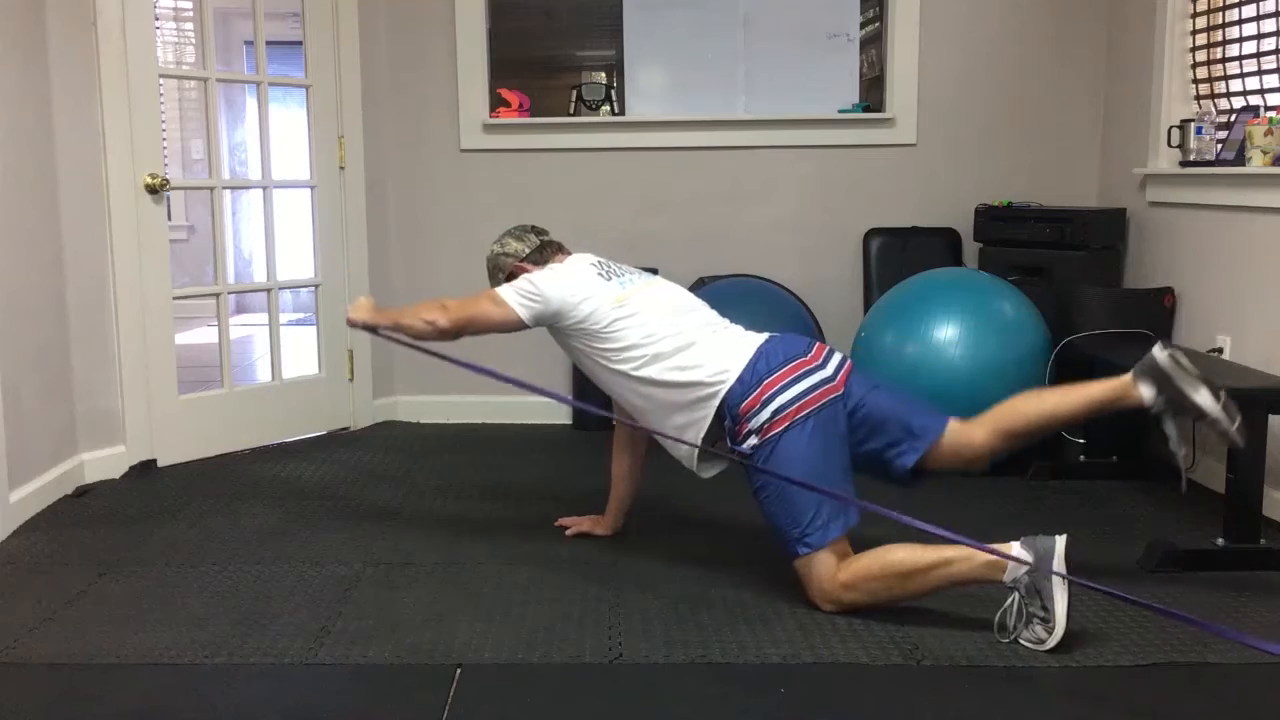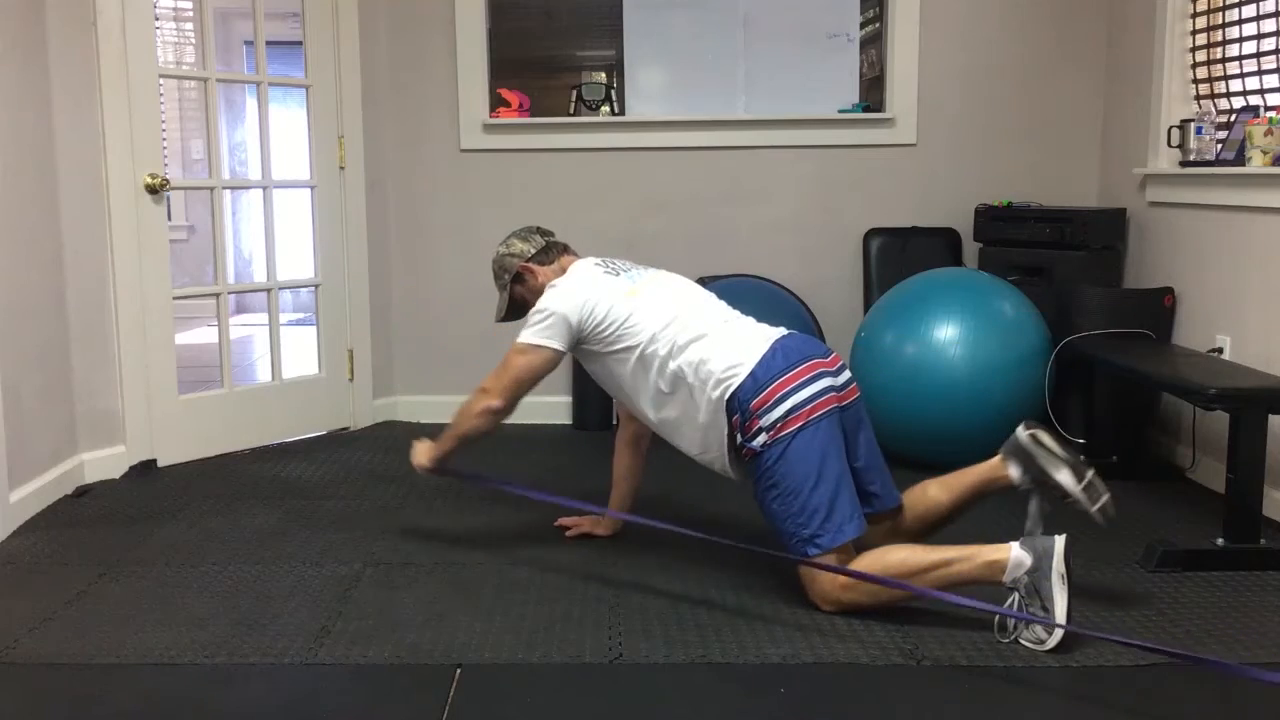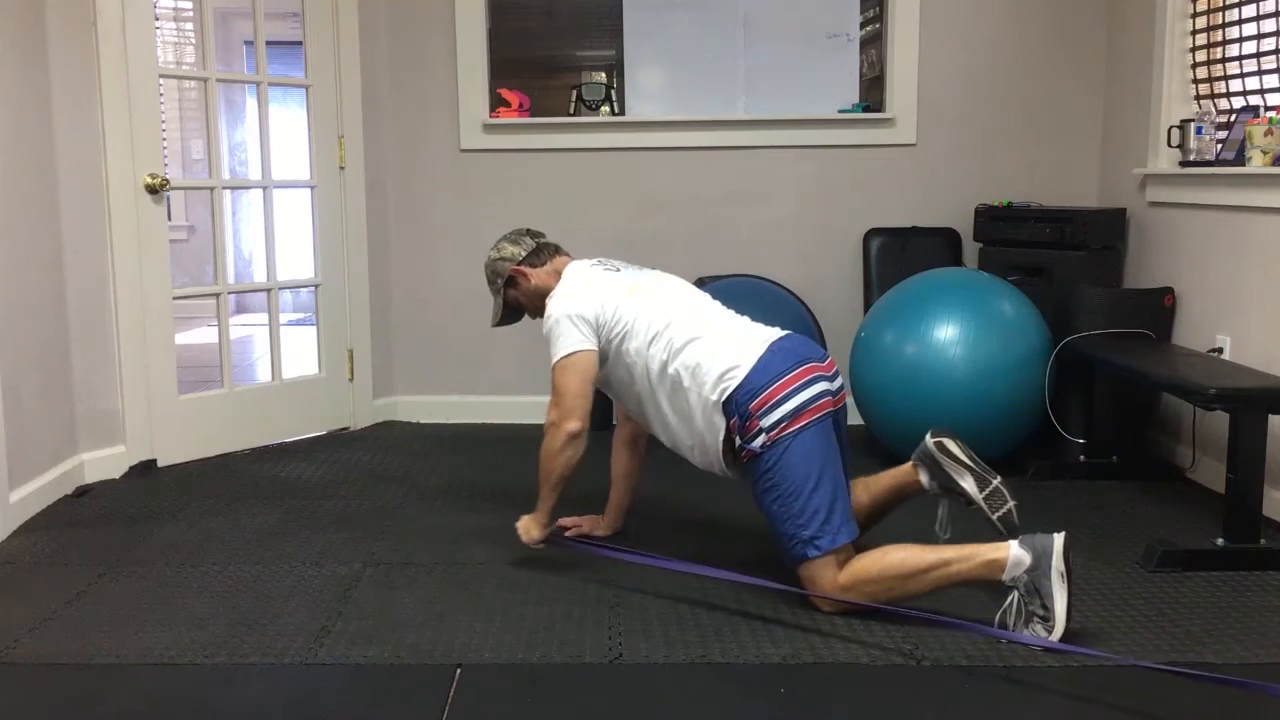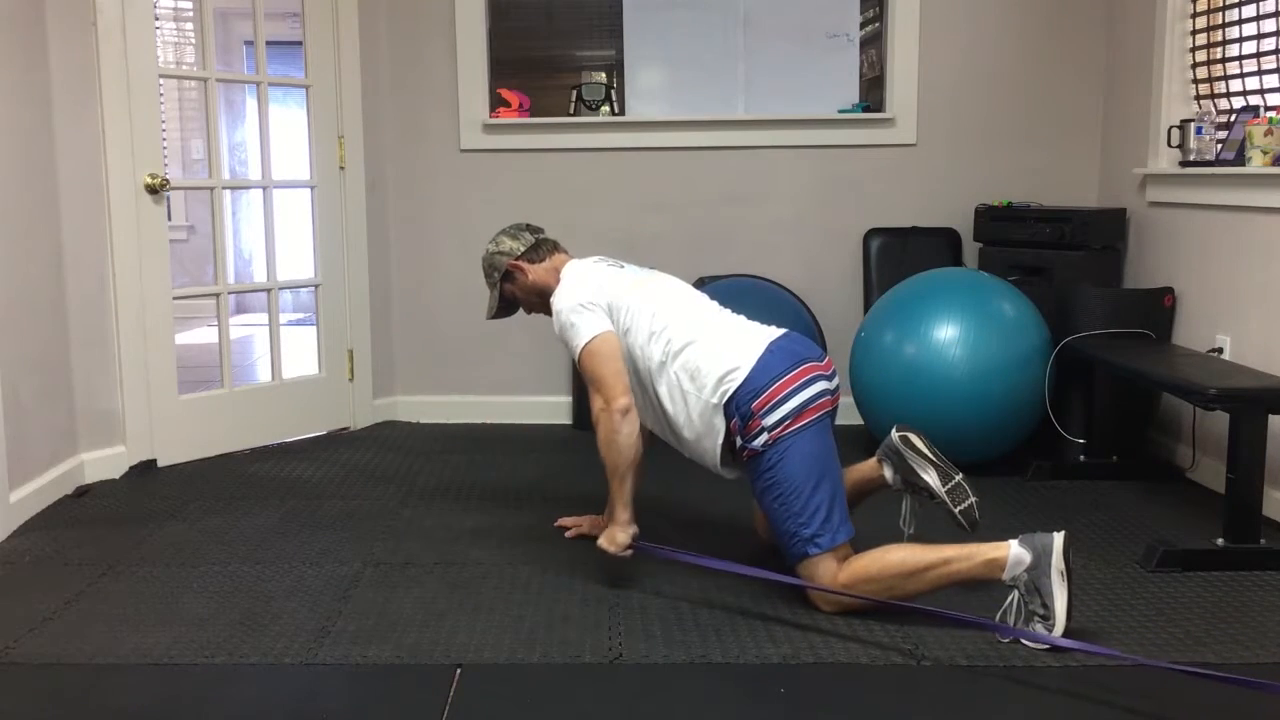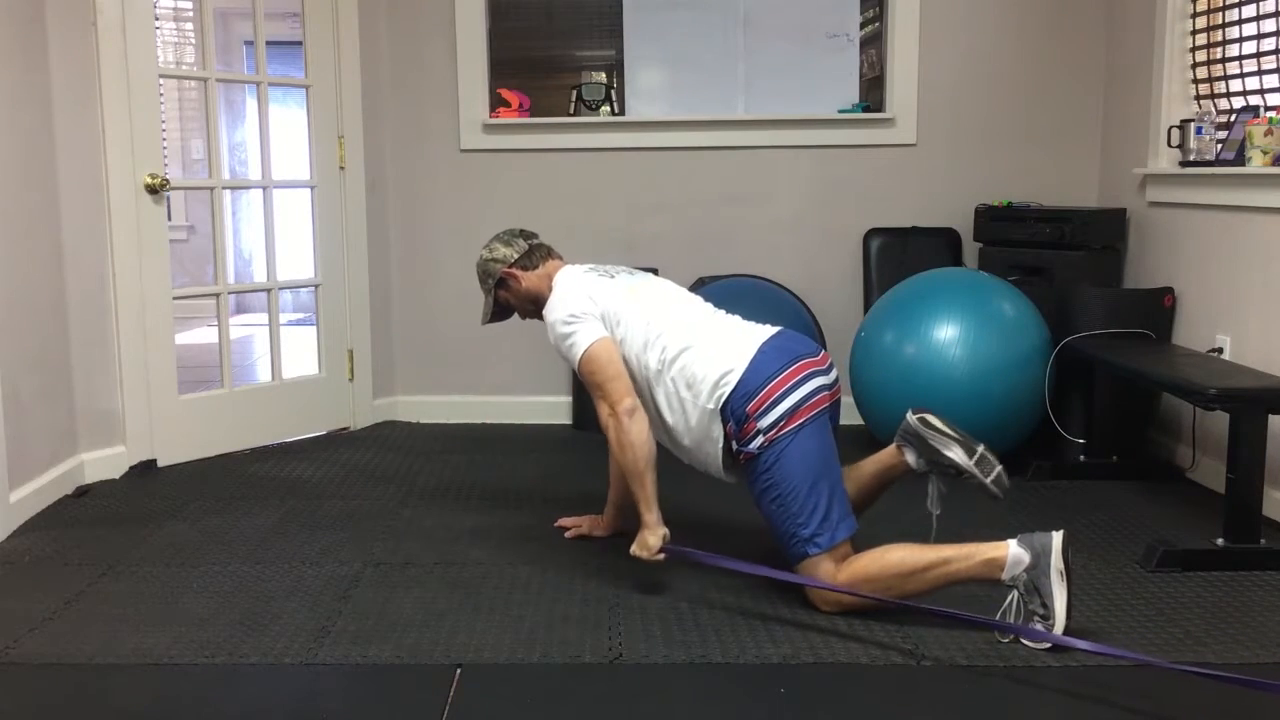
dt=0.5s
person 1, frame 1
left shoulder: (551, 287)
right shoulder: (607, 281)
left elbow: (445, 321)
right elbow: (632, 418)
left wrist: (375, 317)
right wrist: (608, 518)
left hip: (772, 407)
right hip: (806, 368)
left knee: (837, 582)
right knee: (970, 440)
left ankle: (1013, 560)
right ankle: (1139, 385)
person 1, frame 2
left shoulder: (565, 299)
right shoulder: (619, 283)
left elbow: (494, 400)
right elbow: (634, 420)
left wrist: (436, 450)
right wrist: (609, 517)
left hip: (777, 405)
right hip: (812, 368)
left knee: (836, 585)
right knee: (889, 527)
left ankle: (1016, 560)
right ankle: (1011, 464)
person 1, frame 3
left shoulder: (567, 304)
right shoulder: (611, 281)
left elbow: (570, 427)
right elbow: (632, 420)
left wrist: (543, 518)
right wrist: (610, 519)
left hip: (771, 406)
right hip: (803, 371)
left knee: (832, 583)
right knee: (823, 520)
left ankle: (1016, 559)
right ankle: (923, 471)
person 1, frame 4
left shoulder: (573, 298)
right shoulder: (607, 279)
left elbow: (617, 410)
right elbow: (637, 409)
left wrist: (621, 519)
right wrist: (606, 515)
left hip: (768, 404)
right hip: (796, 367)
left knee: (831, 583)
right knee: (777, 528)
left ankle: (1017, 557)
right ankle: (887, 466)
person 1, frame 5
left shoulder: (565, 308)
right shoulder: (605, 283)
left elbow: (624, 415)
right elbow: (631, 412)
left wrist: (651, 522)
right wrist: (609, 518)
left hip: (767, 406)
right hip: (797, 365)
left knee: (833, 582)
right knee: (822, 522)
left ankle: (1015, 555)
right ankle: (911, 449)
